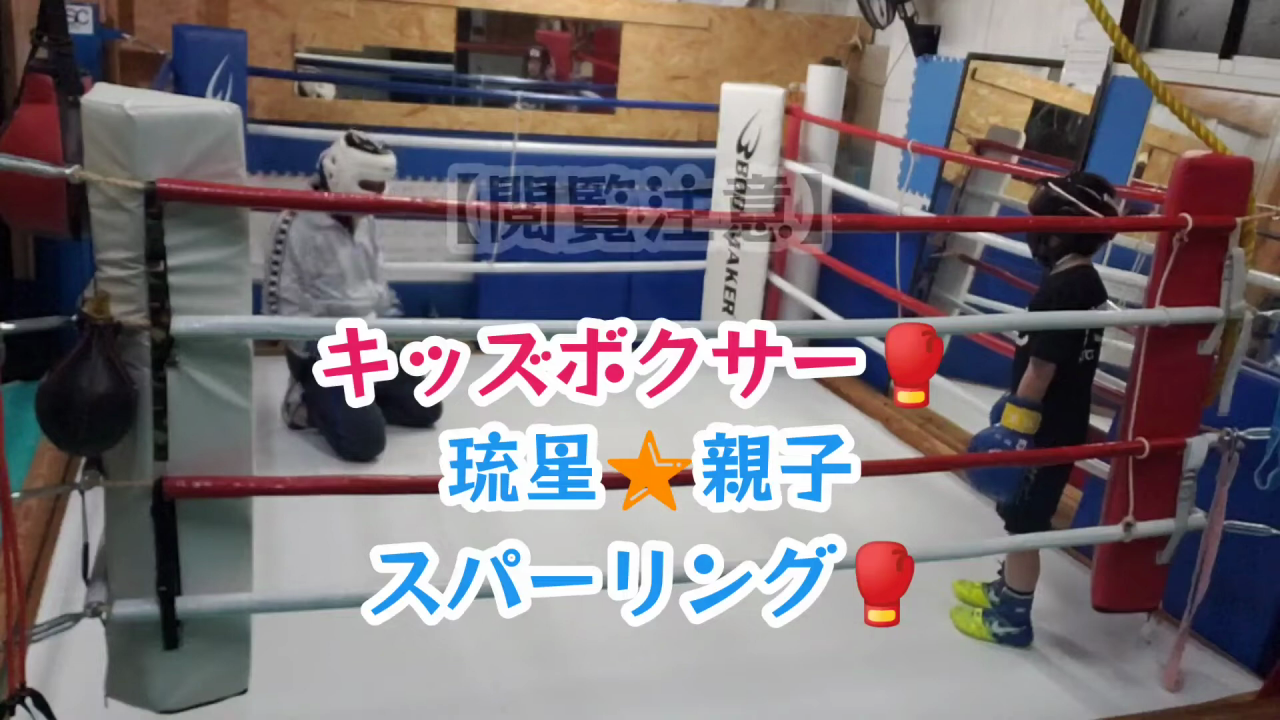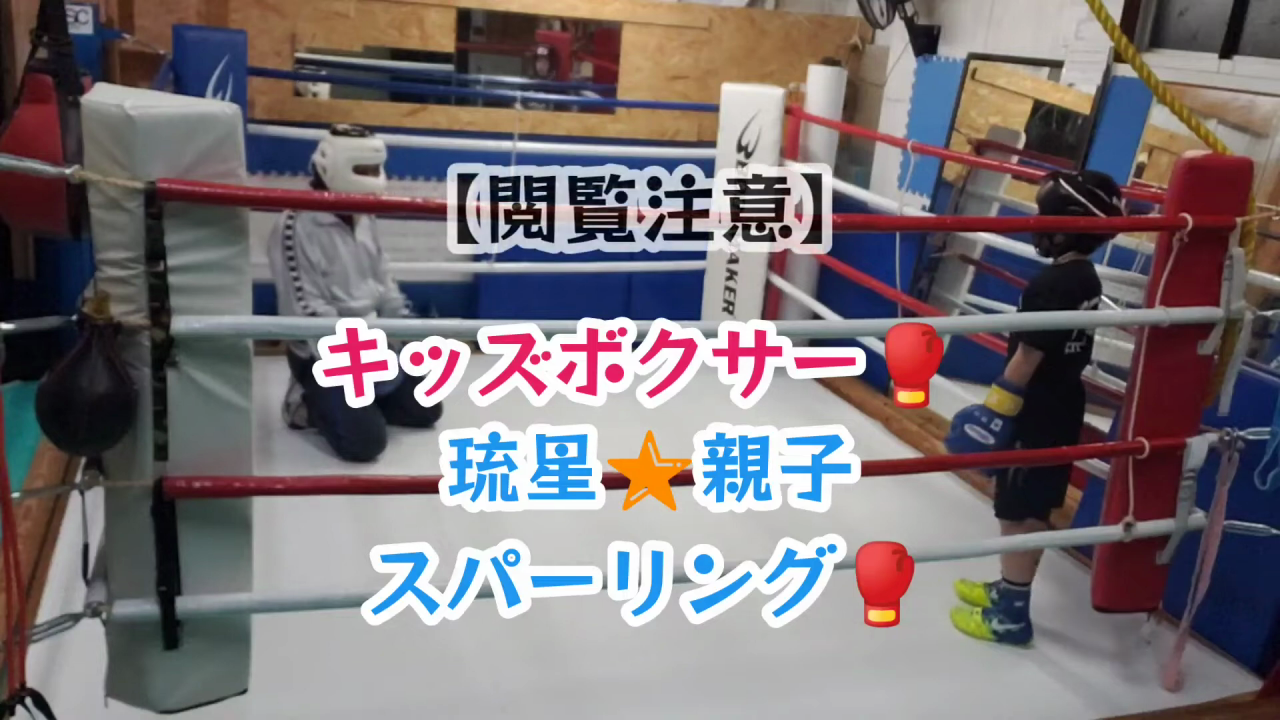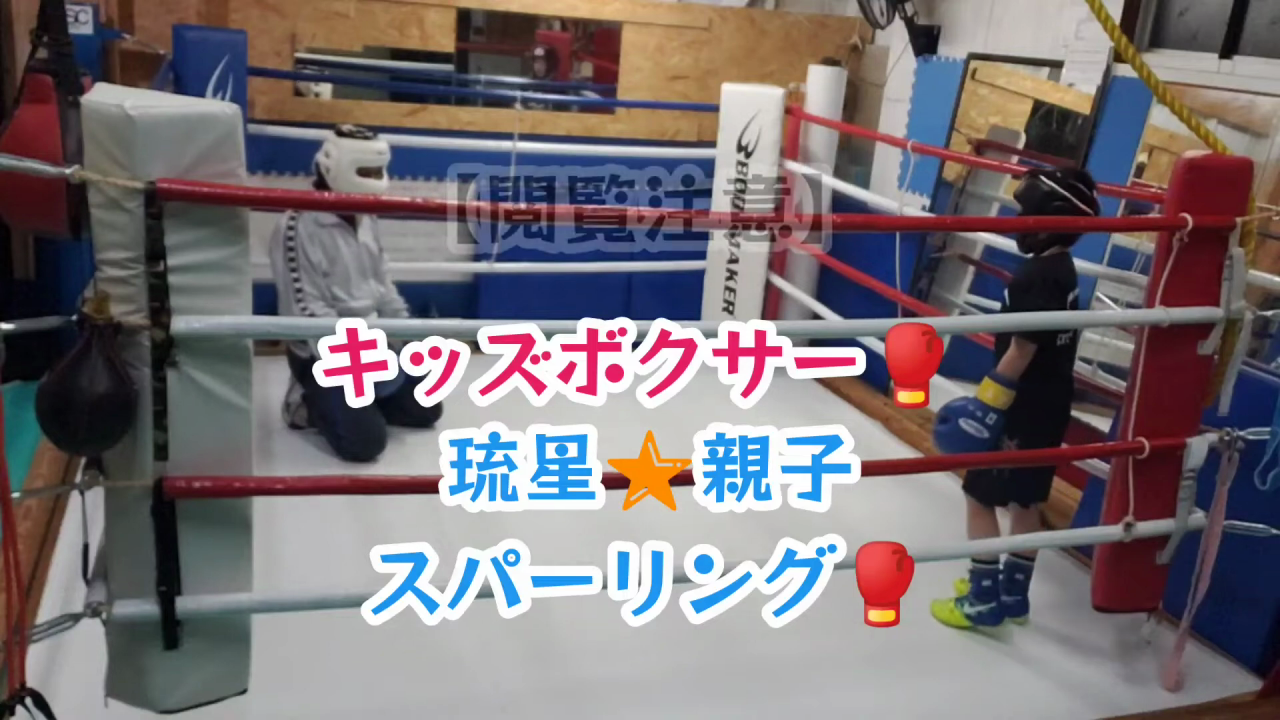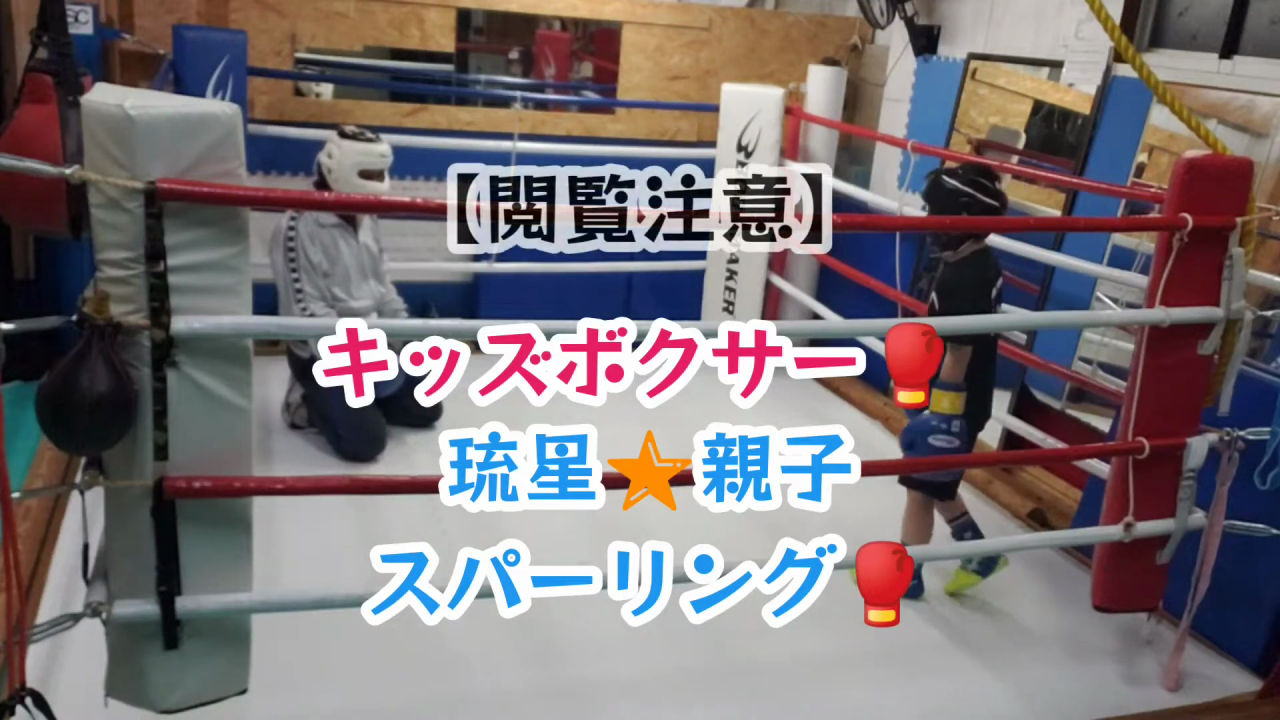
dt=0.5s
person 1, frame 1
left shoulder: (1058, 292)
right shoulder: (1089, 283)
left elbow: (1040, 370)
left wrist: (1014, 429)
left hip: (1045, 429)
right hip: (1066, 423)
left knee: (1023, 523)
right knee: (1025, 518)
left ankle: (1012, 619)
right ankle: (1005, 589)
person 1, frame 2
left shoulder: (1051, 284)
right shoulder: (1086, 279)
left elbow: (1027, 357)
left wrist: (995, 410)
left hip: (1034, 417)
right hip: (1061, 414)
left knee: (1015, 515)
right knee: (1035, 511)
left ankle: (1011, 617)
right ankle: (1008, 590)
person 1, frame 3
left shoulder: (1036, 276)
right shoulder: (1063, 271)
left elbow: (1021, 351)
left wrist: (986, 404)
left hip: (1024, 411)
right hip: (1048, 408)
left knee: (980, 498)
right knee: (1024, 502)
left ankle: (985, 599)
right ankle: (1012, 592)
person 1, frame 4
left shoulder: (962, 278)
right shoulder: (979, 262)
left elbow: (959, 351)
left wrist: (944, 412)
left hip: (953, 399)
right hip: (953, 395)
left knee: (922, 487)
right knee: (934, 485)
left ankle: (907, 575)
right ankle: (978, 553)
person 2, frame 1
left shoulder: (364, 220)
right shoulder: (296, 226)
right elbow: (279, 306)
right hip: (321, 354)
left knee: (426, 410)
right knee: (364, 440)
right ankle: (309, 404)
person 2, frame 2
left shoulder: (363, 220)
right shoulder: (297, 228)
left elbow: (383, 284)
right elbow: (308, 310)
right hip: (322, 354)
left knee: (427, 410)
right knee: (366, 441)
left ankle: (350, 401)
right ankle: (310, 404)
person 2, frame 3
left shoulder: (364, 221)
right shoulder: (299, 228)
left elbow: (382, 284)
right elbow: (307, 310)
right hip: (322, 354)
left knee: (426, 410)
right knee: (366, 441)
right ankle: (309, 403)
person 2, frame 4
left shoulder: (365, 222)
right shoulder: (299, 229)
left elbow: (382, 285)
right elbow: (308, 311)
right hip: (321, 354)
left knee: (427, 410)
right knee: (366, 441)
right ankle: (309, 404)
